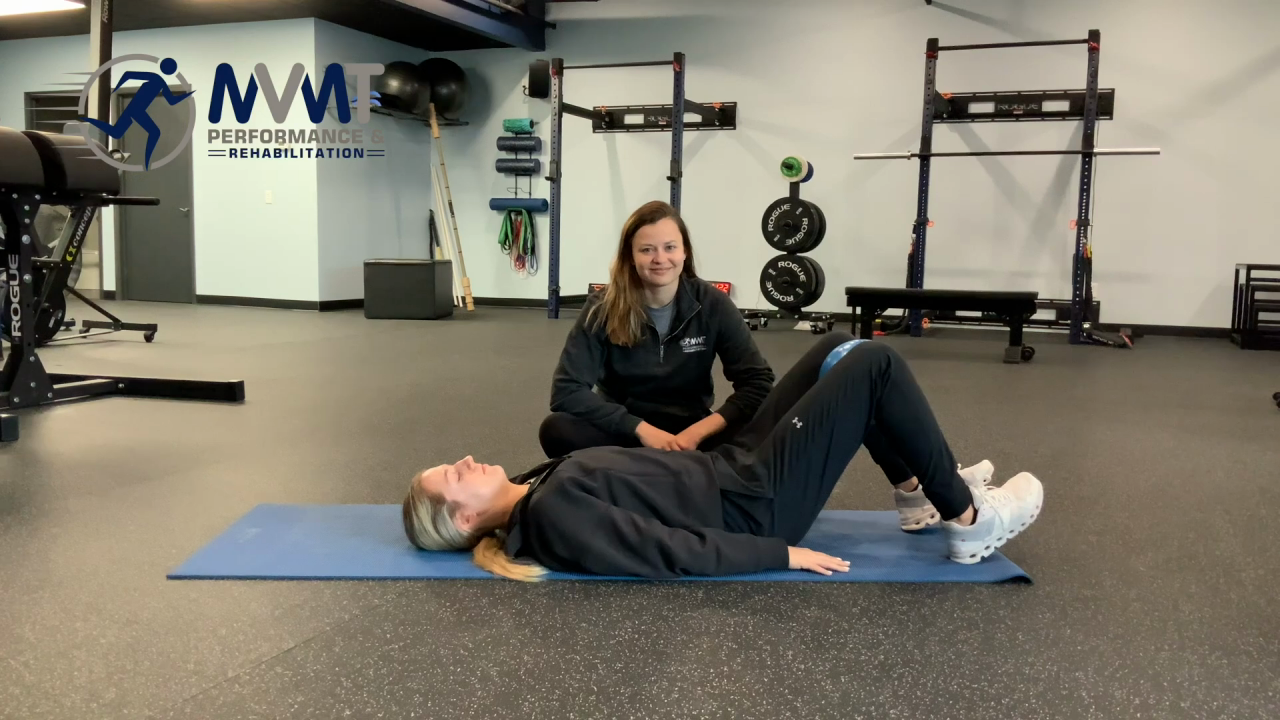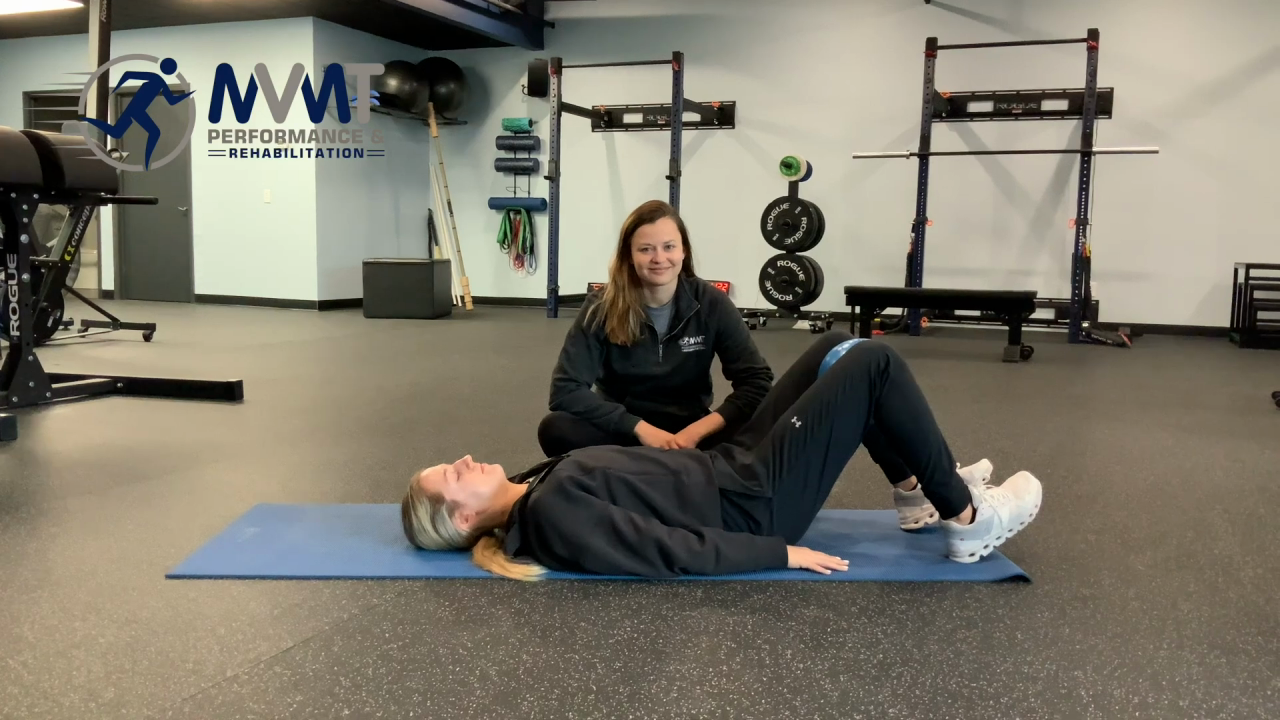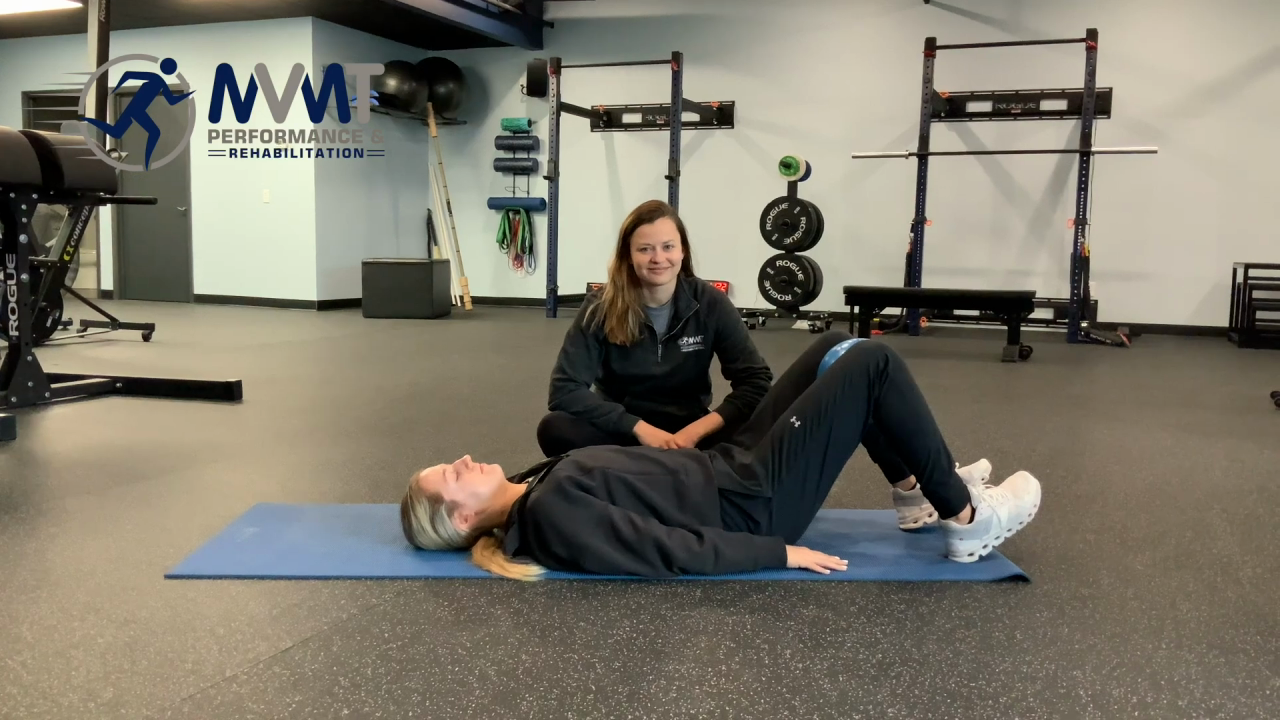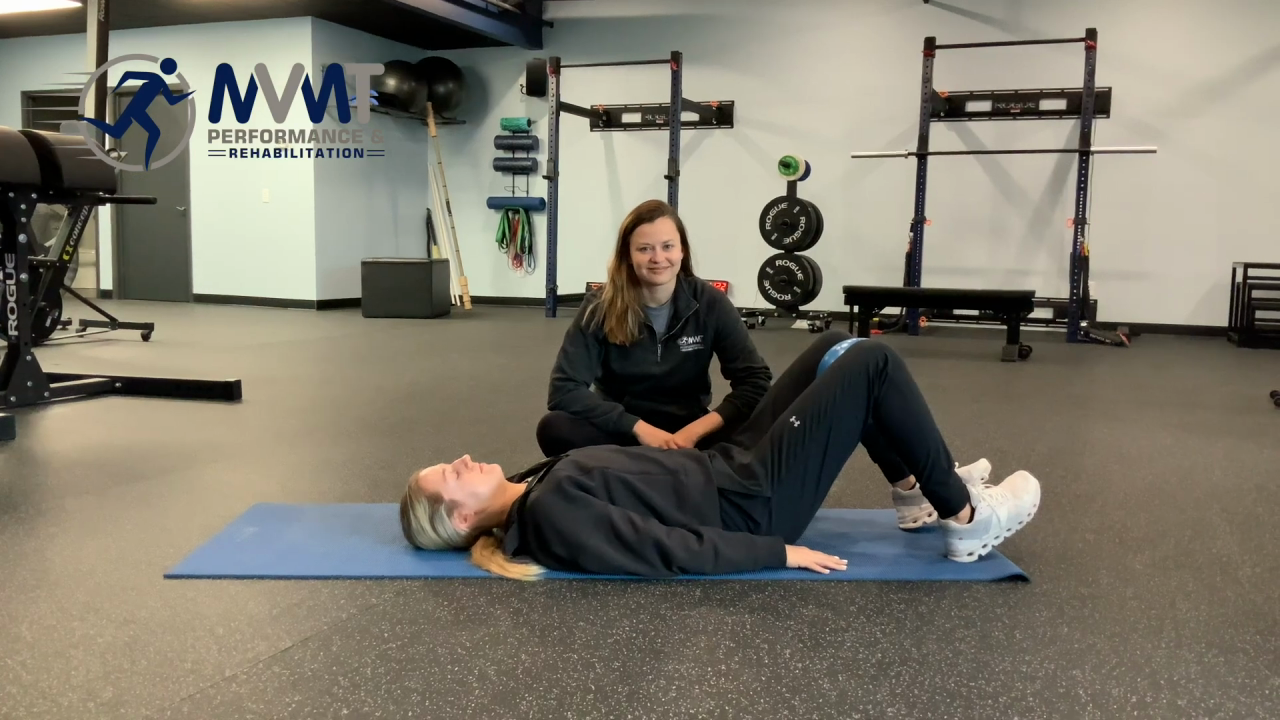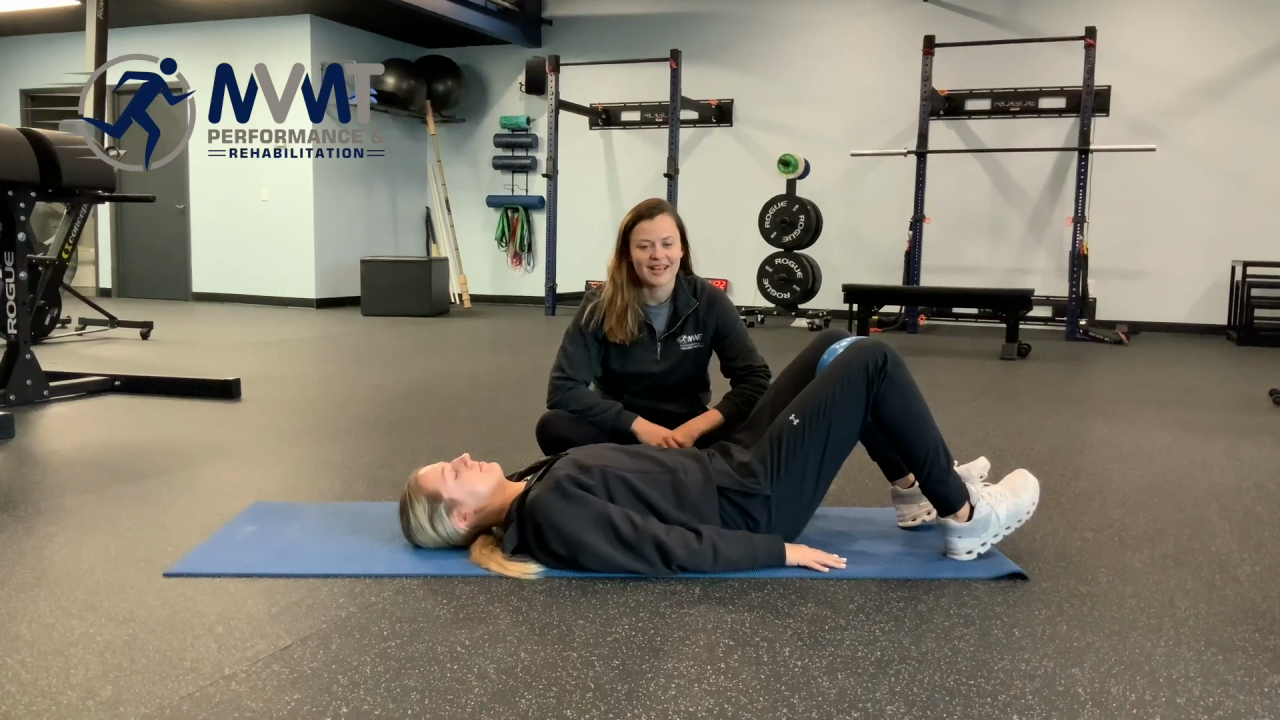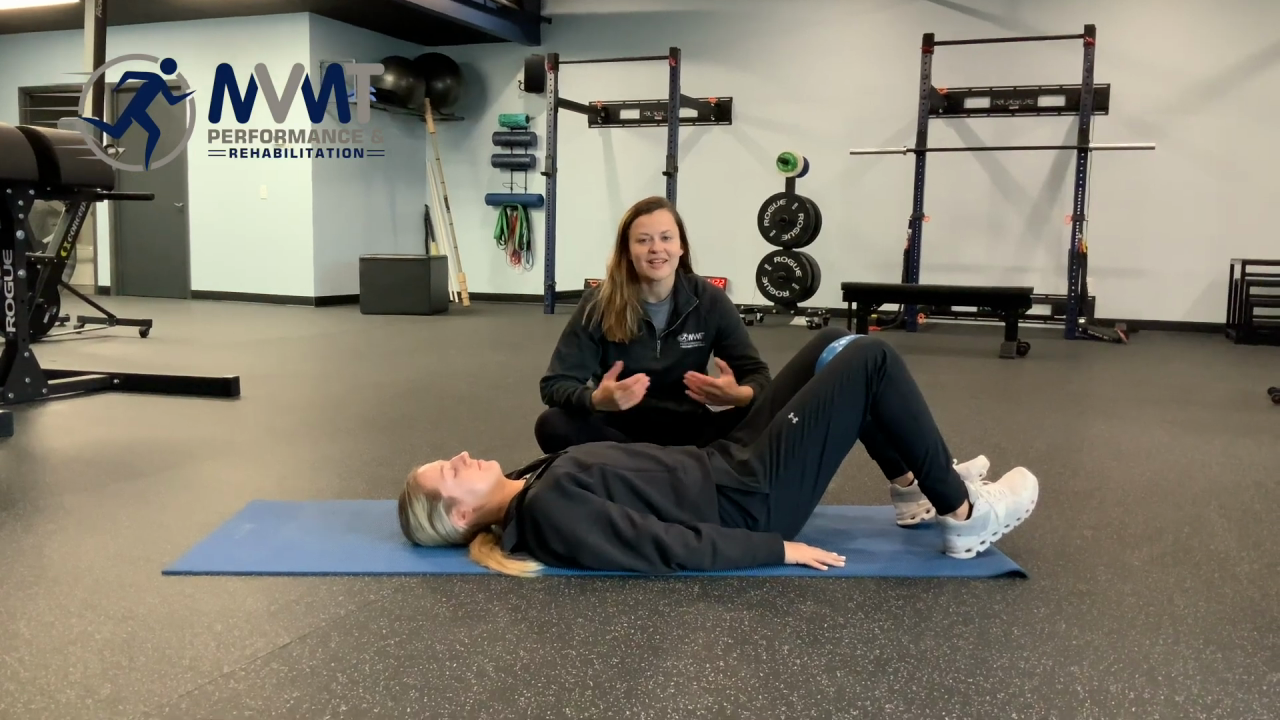
dt=0.3s
person 1, frame 1
left shoulder: (535, 485)
right shoulder: (551, 516)
right elbow: (675, 551)
right wrist: (783, 553)
left hip: (730, 470)
right hip: (756, 503)
left knee: (841, 349)
right knee: (877, 363)
left ankle: (926, 490)
right ankle: (967, 520)
person 1, frame 2
left shoulder: (535, 489)
right shoulder: (551, 517)
right elbow: (674, 551)
right wrist: (783, 554)
left hip: (727, 467)
right hip: (754, 505)
left knee: (840, 349)
right knee: (875, 364)
left ankle: (923, 490)
right ankle: (966, 520)
person 1, frame 3
left shoulder: (536, 484)
right shoulder: (550, 515)
right elbow: (674, 550)
right wrist: (781, 552)
left hip: (728, 469)
right hip: (753, 503)
left knee: (839, 347)
right knee: (874, 363)
left ankle: (923, 489)
right ankle: (965, 519)
person 1, frame 4
left shoulder: (533, 486)
right shoulder: (550, 515)
right elbow: (674, 550)
right wrist: (780, 553)
left hip: (725, 468)
right hip: (752, 505)
left knee: (838, 346)
right knee: (873, 363)
left ankle: (921, 489)
right ankle: (964, 518)
person 1, frame 5
left shoulder: (533, 484)
right shoulder: (549, 514)
right elbow: (673, 549)
right wrist: (780, 551)
left hip: (727, 467)
right hip: (753, 501)
left knee: (838, 345)
right knee: (873, 361)
left ankle: (922, 487)
right ankle: (964, 517)
person 1, frame 6
left shoulder: (534, 481)
right shoulder: (548, 512)
right elbow: (672, 547)
right wrist: (779, 549)
left hip: (724, 464)
right hip: (751, 500)
left knee: (836, 342)
right knee: (871, 360)
left ankle: (919, 485)
right ankle: (963, 514)
person 2, frame 1
left shoulder: (713, 304)
right shoulder: (604, 308)
left elbow: (759, 382)
right elbow: (566, 390)
left wrist: (697, 433)
right wrist: (643, 429)
left hip: (689, 433)
right hip: (625, 432)
right knee: (557, 430)
person 2, frame 2
left shoulder: (712, 304)
right shoulder: (604, 307)
left elbow: (757, 381)
right elbow: (565, 390)
left wrist: (695, 432)
right wrist: (642, 429)
left hip: (688, 431)
right hip: (623, 431)
right knee: (555, 429)
person 2, frame 3
left shoulder: (711, 303)
right shoulder: (602, 307)
left elbow: (757, 381)
right elbow: (564, 389)
left wrist: (695, 432)
right wrist: (640, 428)
left hip: (687, 431)
right hip: (623, 431)
right knee: (554, 429)
person 2, frame 4
left shoulder: (710, 303)
right shoulder: (602, 306)
left elbow: (756, 381)
right elbow: (563, 389)
left wrist: (694, 432)
right wrist: (640, 428)
left hip: (687, 431)
right hip: (622, 432)
right knee: (554, 429)
person 2, frame 5
left shoulder: (710, 301)
right shoulder: (600, 305)
left elbow: (756, 380)
right elbow: (563, 389)
left wrist: (695, 428)
right wrist: (638, 425)
left hip: (687, 429)
right hip: (621, 431)
right knee: (553, 428)
person 2, frame 6
left shoulder: (710, 300)
right shoulder: (600, 302)
left elbow: (757, 374)
right elbow: (555, 384)
left wrist: (738, 395)
right wrist: (597, 399)
left hip: (687, 427)
right hip: (619, 429)
right knee: (552, 426)
